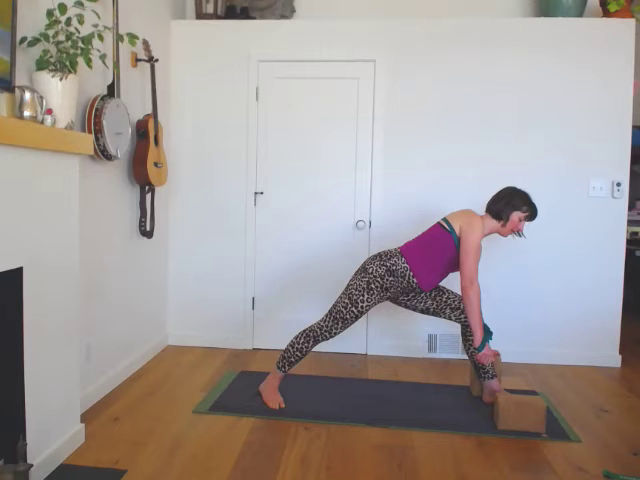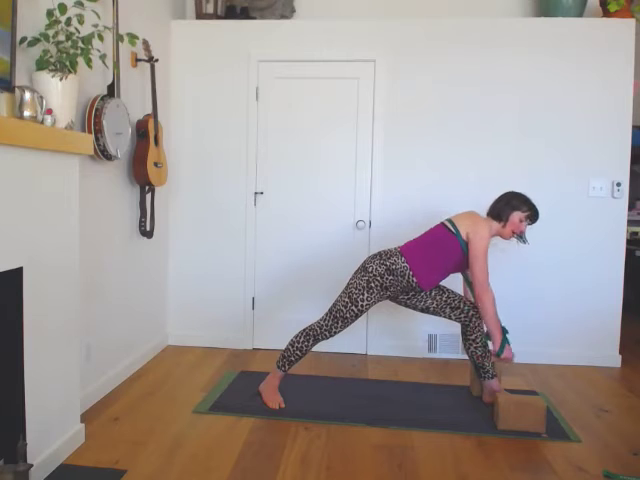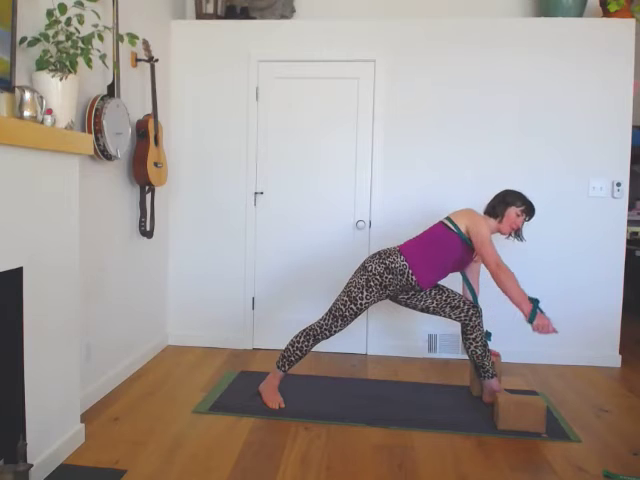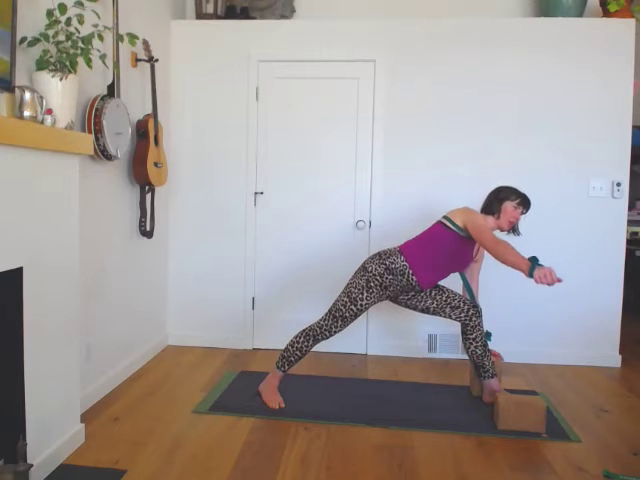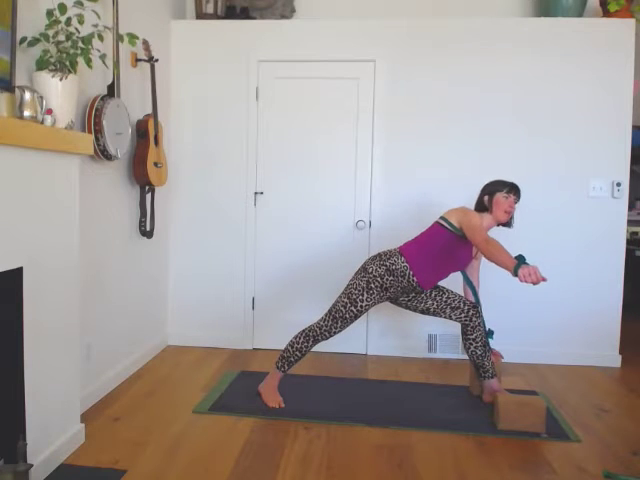
dt=0.4s
person 1, frame 1
left shoulder: (475, 239)
right shoulder: (472, 221)
left elbow: (469, 295)
right elbow: (469, 285)
left wrist: (481, 336)
right wrist: (480, 339)
left hip: (408, 288)
right hip: (385, 272)
left knee: (465, 311)
right knee: (329, 326)
left ankle: (490, 386)
right ankle: (271, 382)
person 1, frame 2
left shoulder: (478, 243)
right shoulder: (477, 224)
left elbow: (472, 295)
right elbow: (483, 289)
left wrist: (481, 343)
right wrist: (499, 340)
left hip: (408, 287)
right hip: (385, 270)
left knee: (470, 312)
right knee: (329, 325)
left ankle: (490, 386)
right ankle: (271, 382)
person 1, frame 3
left shoulder: (477, 248)
right shoulder: (474, 219)
left elbow: (470, 296)
right elbow: (497, 269)
left wrist: (480, 344)
right wrist: (531, 311)
left hip: (408, 287)
right hip: (386, 270)
left knee: (470, 311)
right knee: (329, 325)
left ankle: (490, 386)
right ankle: (271, 381)
person 1, frame 4
left shoulder: (478, 249)
right shoulder: (468, 215)
left elbow: (470, 296)
right elbow: (495, 245)
left wrist: (480, 344)
right wrist: (531, 268)
left hip: (410, 288)
right hip: (387, 270)
left knee: (470, 312)
right knee: (329, 325)
left ankle: (490, 386)
right ankle: (271, 381)
person 1, frame 5
left shoulder: (476, 250)
right shoulder: (466, 215)
left elbow: (472, 298)
right elbow: (488, 244)
left wrist: (483, 343)
right wrist: (517, 266)
left hip: (411, 289)
right hip: (388, 271)
left knee: (469, 312)
right knee: (329, 326)
left ankle: (490, 385)
right ankle: (271, 381)
